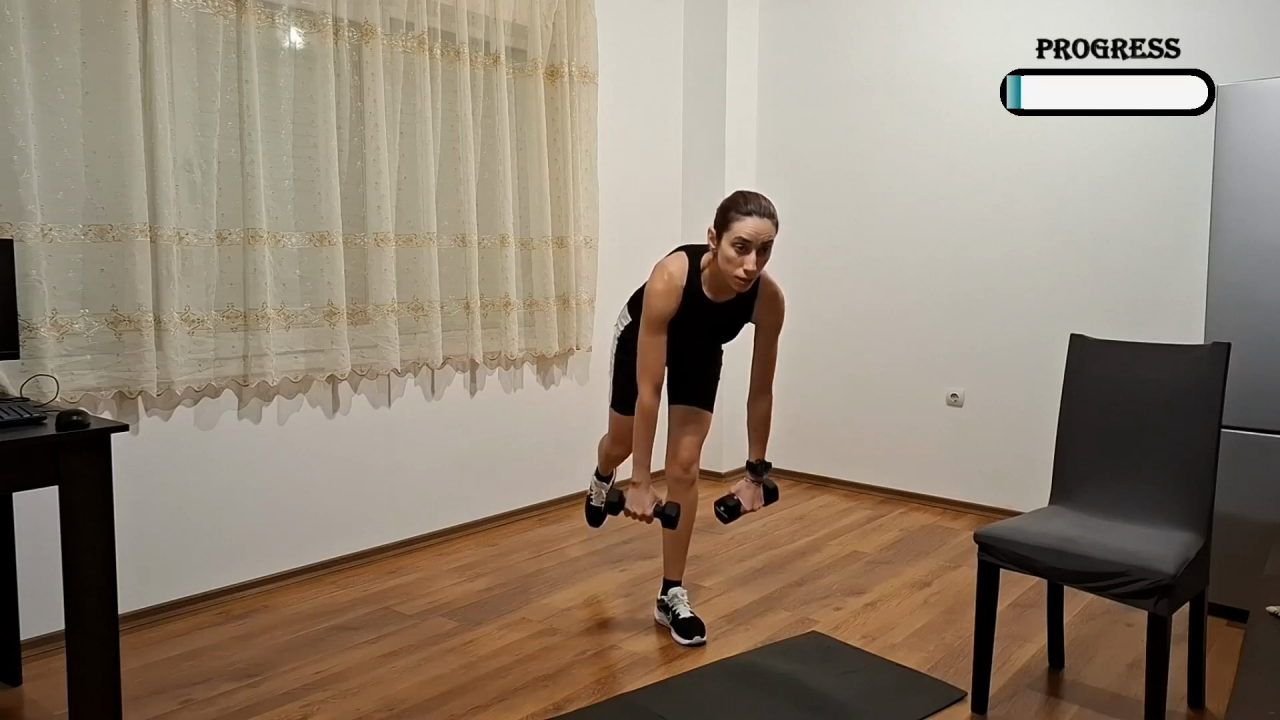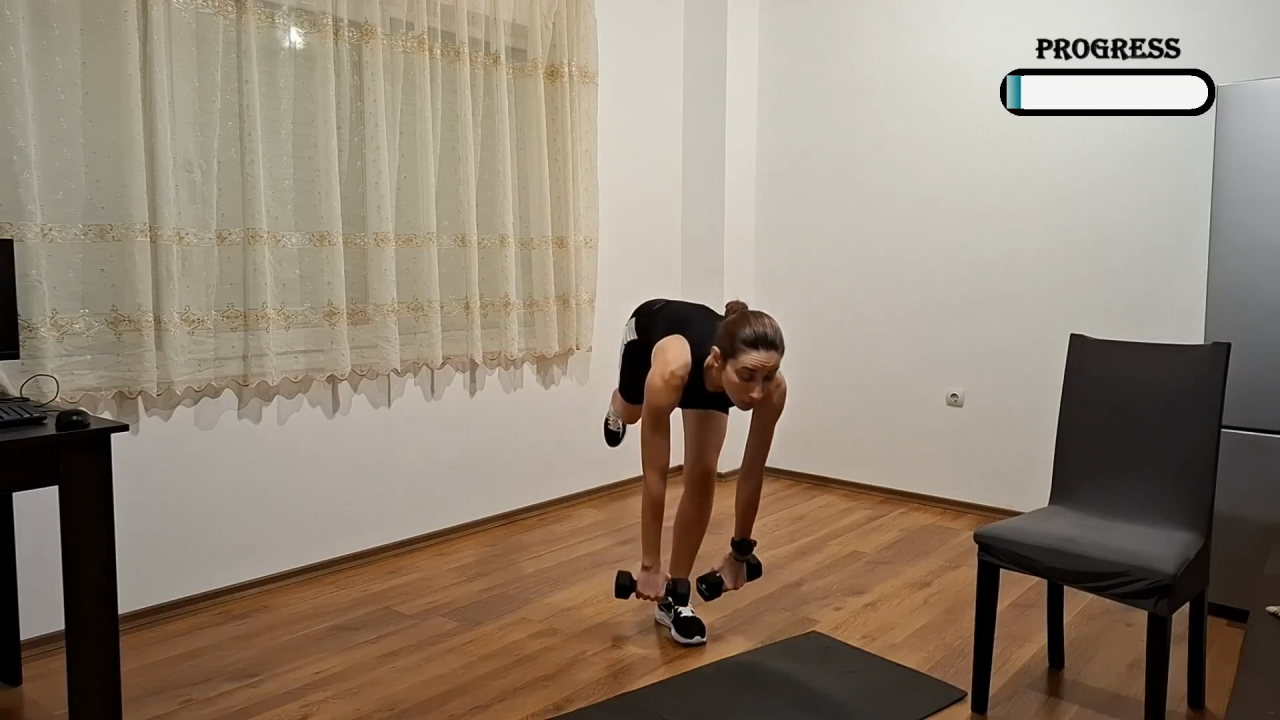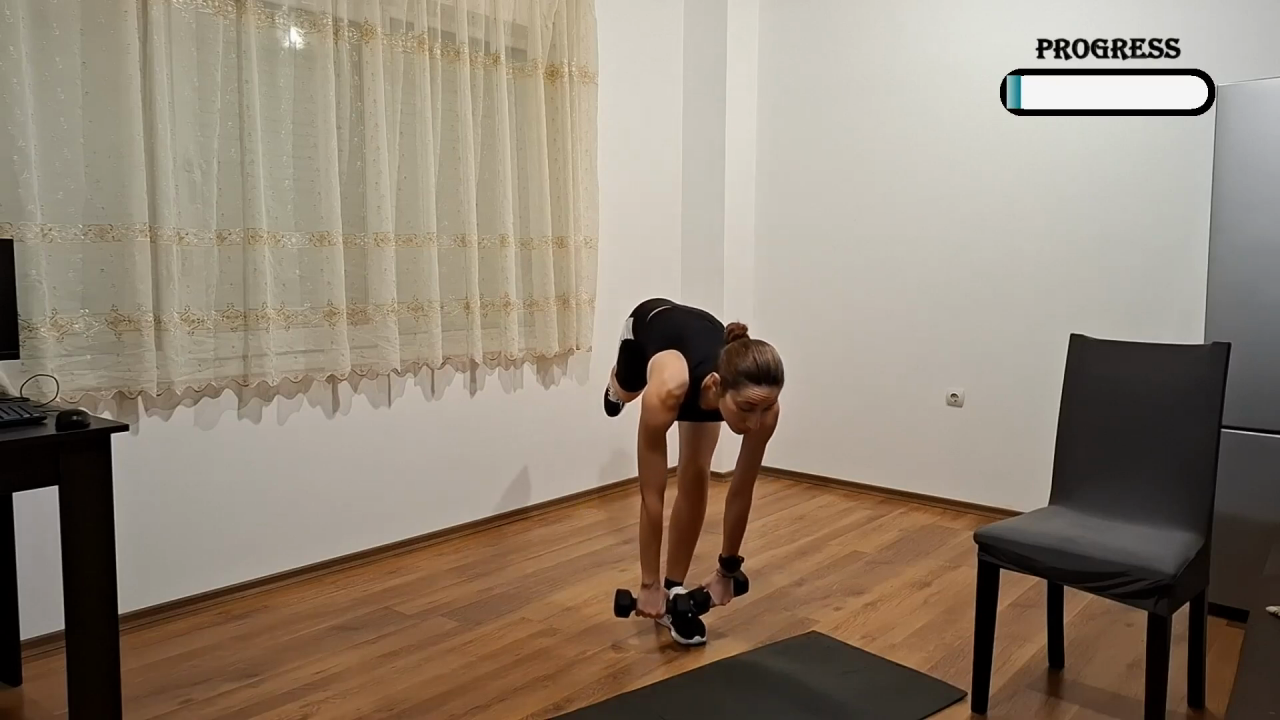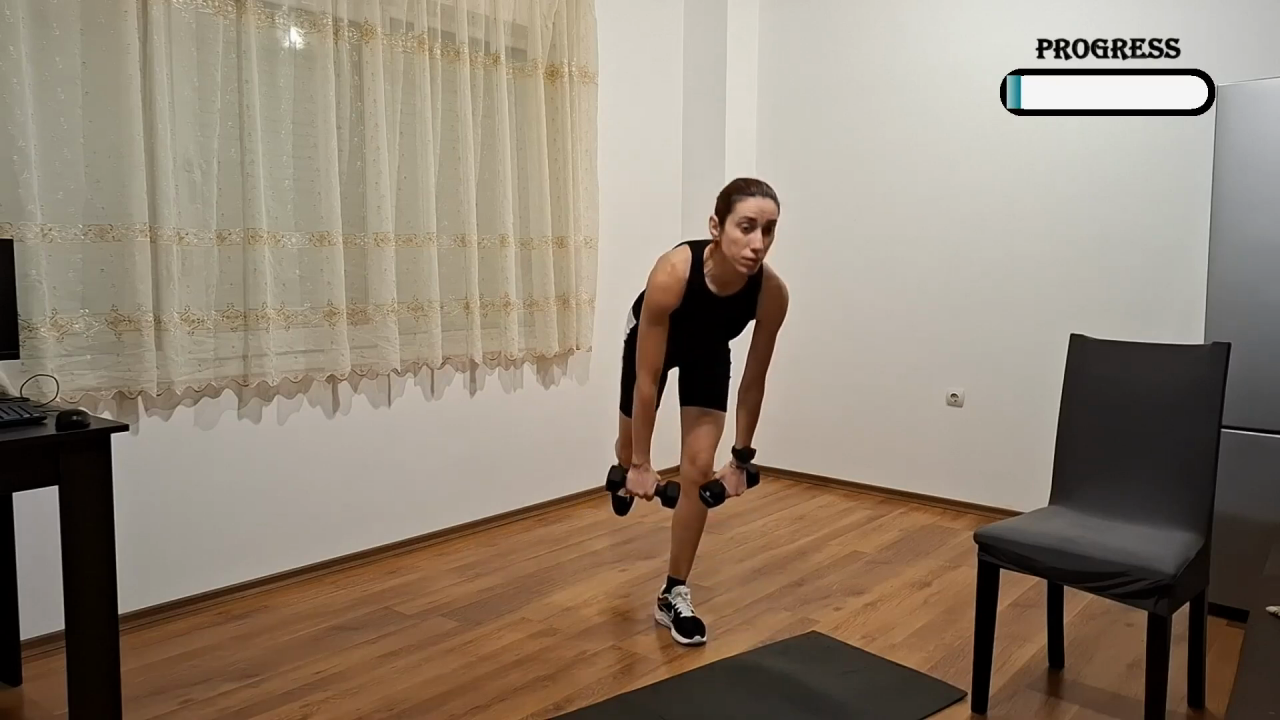
dt=0.7s
person 1, frame 1
left shoulder: (768, 298)
right shoulder: (670, 277)
left elbow: (761, 392)
right elbow: (649, 391)
left wrist: (756, 471)
right wrist: (640, 482)
left hip: (700, 354)
right hip: (640, 338)
left knee: (684, 468)
right knee: (621, 441)
left ankle: (671, 595)
right ankle: (603, 478)
person 1, frame 2
left shoulder: (771, 388)
right shoulder: (671, 371)
left elbow: (752, 475)
right elbow: (655, 478)
left wrist: (739, 553)
right wrist: (650, 566)
right hip: (650, 326)
left knee: (702, 475)
right knee: (630, 412)
left ankle: (676, 596)
right ankle: (618, 410)
person 1, frame 3
left shoulder: (762, 405)
right shoulder: (668, 389)
left elbow: (741, 492)
right elbow: (652, 497)
left wrist: (727, 570)
right wrist: (649, 583)
left hip: (702, 329)
right hip: (650, 324)
left knee: (696, 477)
right knee: (627, 392)
left ankle: (676, 590)
right ankle: (616, 387)
person 1, frame 4
left shoulder: (772, 293)
right shoulder: (672, 273)
left elbow: (753, 381)
right elbow: (648, 378)
left wrist: (740, 458)
right wrist: (639, 463)
left hip: (709, 355)
right hip: (655, 342)
left knee: (698, 470)
right knee: (636, 459)
left ankle: (673, 595)
right ankle: (630, 472)
